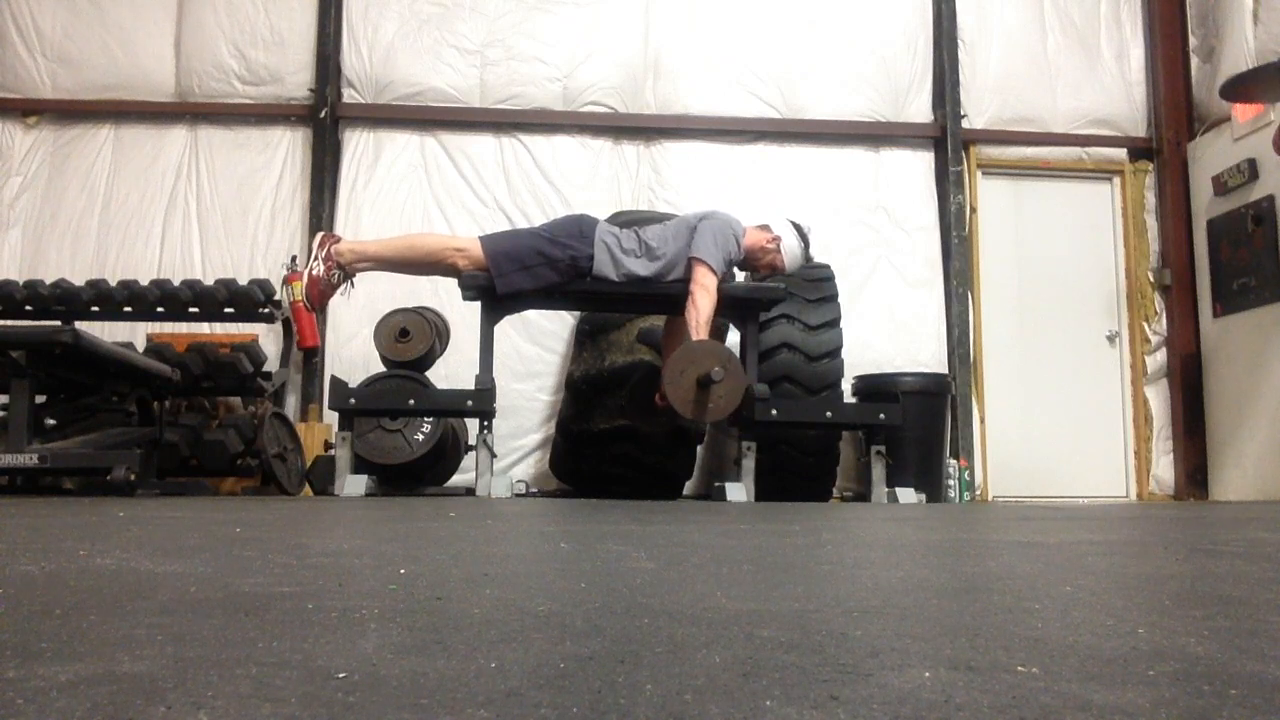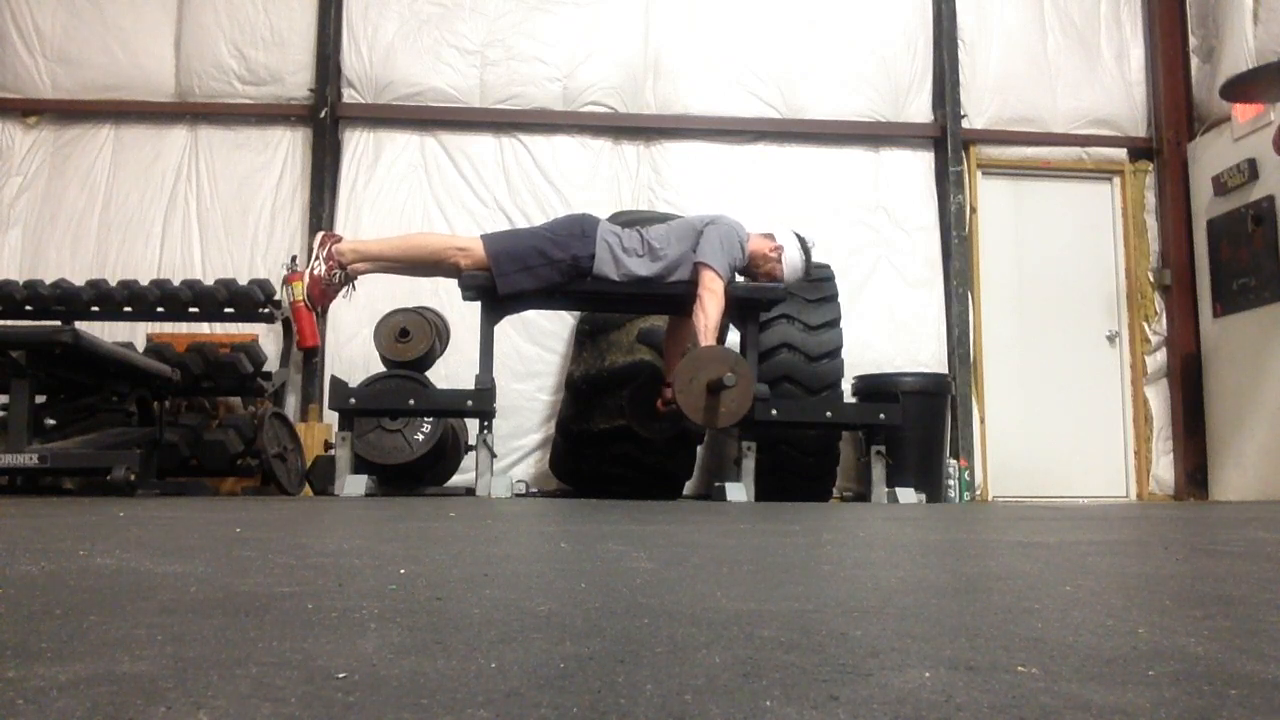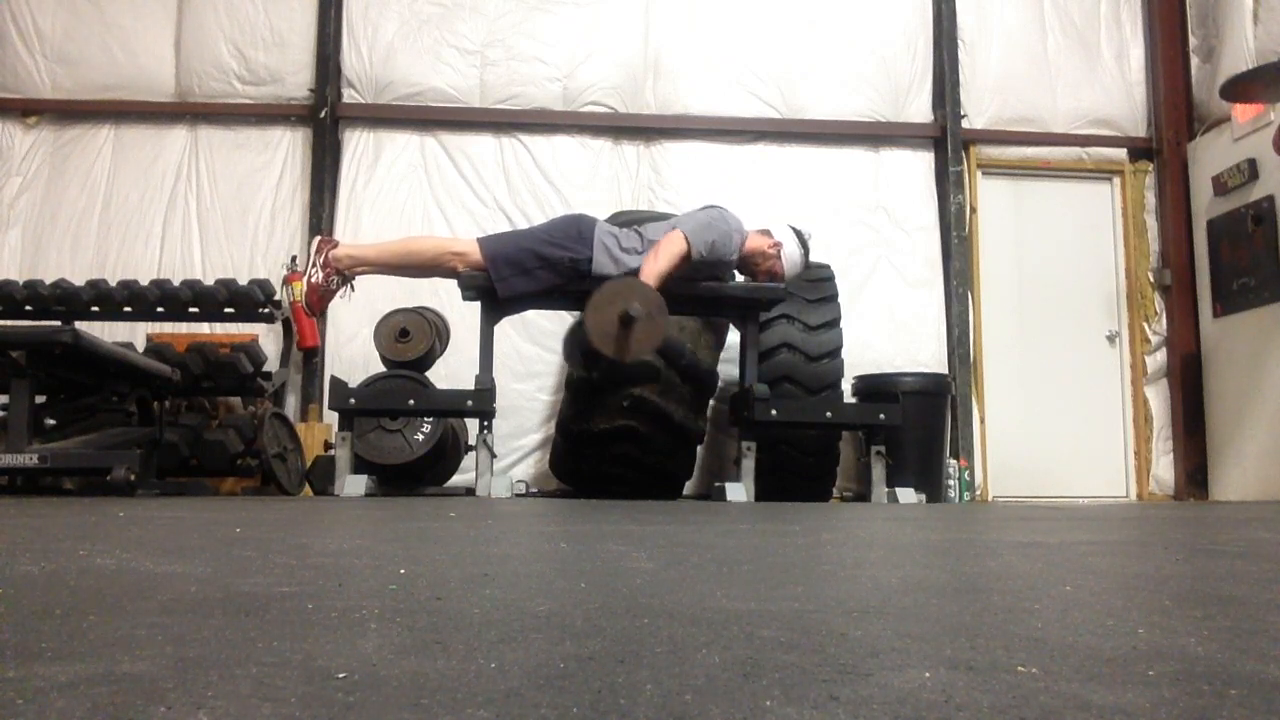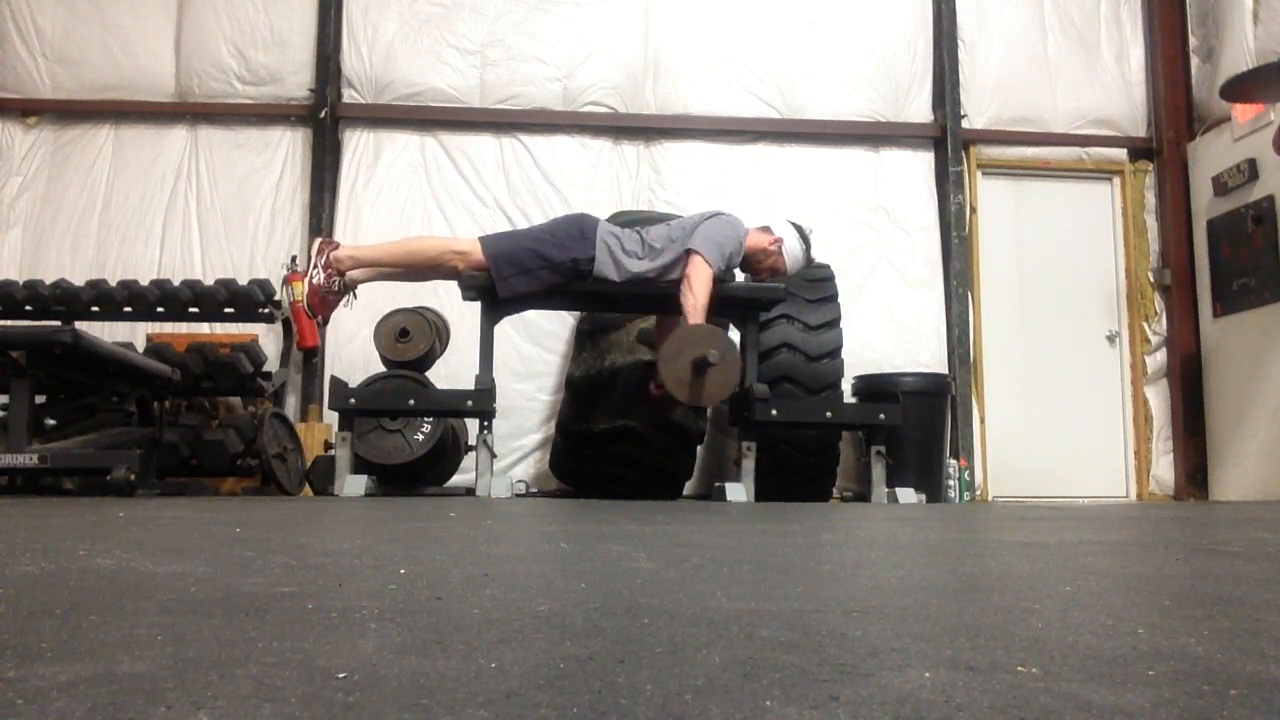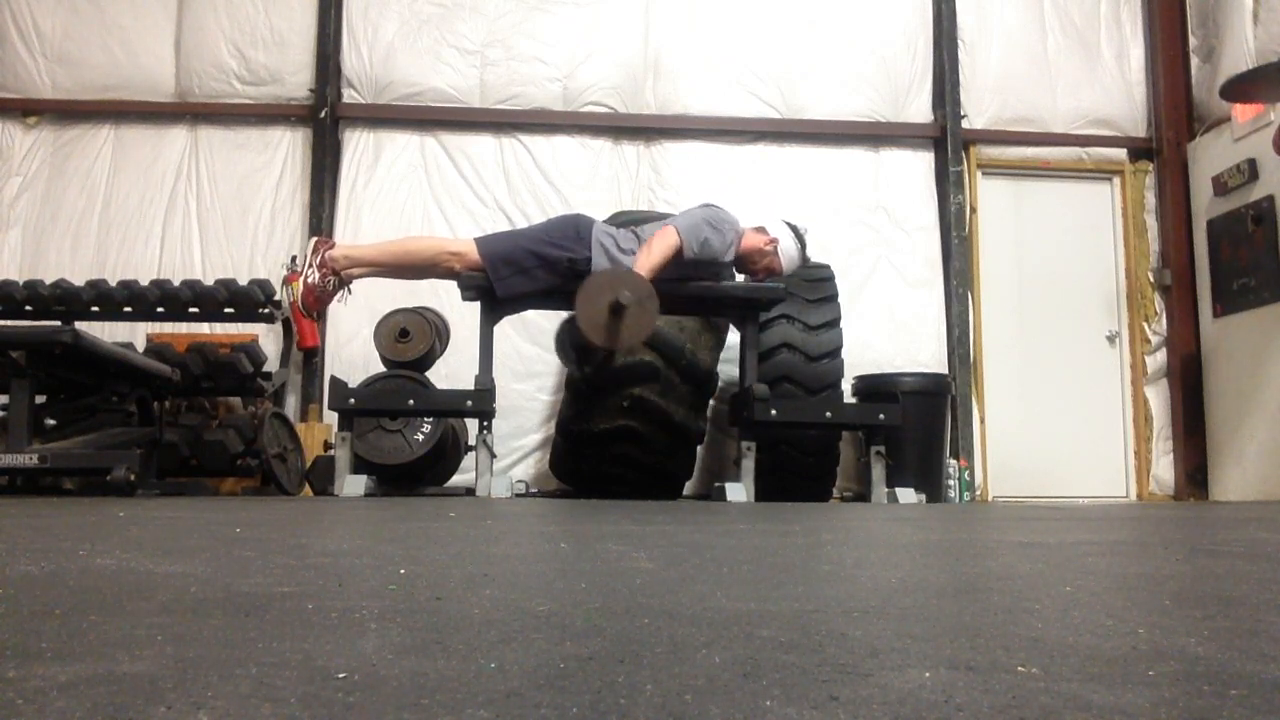
dt=1s
person 1, frame 1
left shoulder: (722, 256)
right shoulder: (723, 228)
left elbow: (679, 315)
right elbow: (699, 293)
left hip: (585, 261)
right hip: (582, 248)
left knee: (460, 264)
right knee: (464, 255)
left ankle: (349, 264)
right ankle: (341, 252)
person 1, frame 2
left shoulder: (719, 256)
right shoulder: (728, 232)
left elbow: (683, 315)
right elbow: (708, 297)
left wrist: (670, 382)
left hip: (585, 262)
right hip: (583, 246)
left knee: (463, 260)
right knee: (464, 254)
left ankle: (350, 265)
right ankle: (343, 251)
person 1, frame 3
left shoulder: (723, 263)
right shoulder: (726, 226)
left elbow: (681, 278)
right elbow: (668, 247)
left hip: (586, 262)
right hip: (581, 248)
left knee: (457, 262)
right knee: (461, 257)
left ankle: (344, 265)
right ankle: (339, 257)
person 1, frame 4
left shoulder: (724, 256)
right shoulder: (729, 229)
left elbow: (672, 302)
right elbow: (693, 278)
left hip: (587, 261)
right hip: (584, 246)
left knee: (460, 261)
right knee: (464, 255)
left ankle: (346, 277)
right ankle: (340, 257)
person 1, frame 5
left shoulder: (719, 265)
right shoulder: (721, 224)
left elbow: (671, 277)
right elbow: (661, 241)
left hip: (584, 269)
right hip: (579, 246)
left knee: (455, 262)
right knee: (458, 257)
left ankle: (340, 273)
right ankle: (336, 257)
